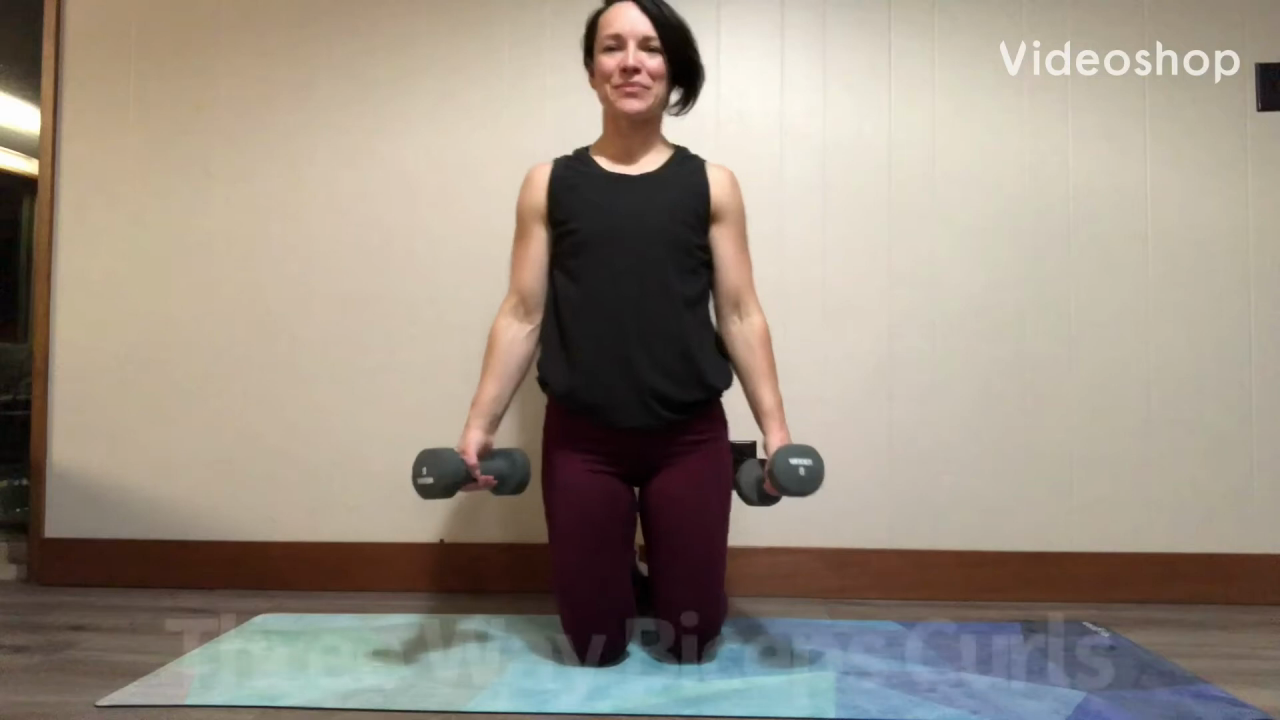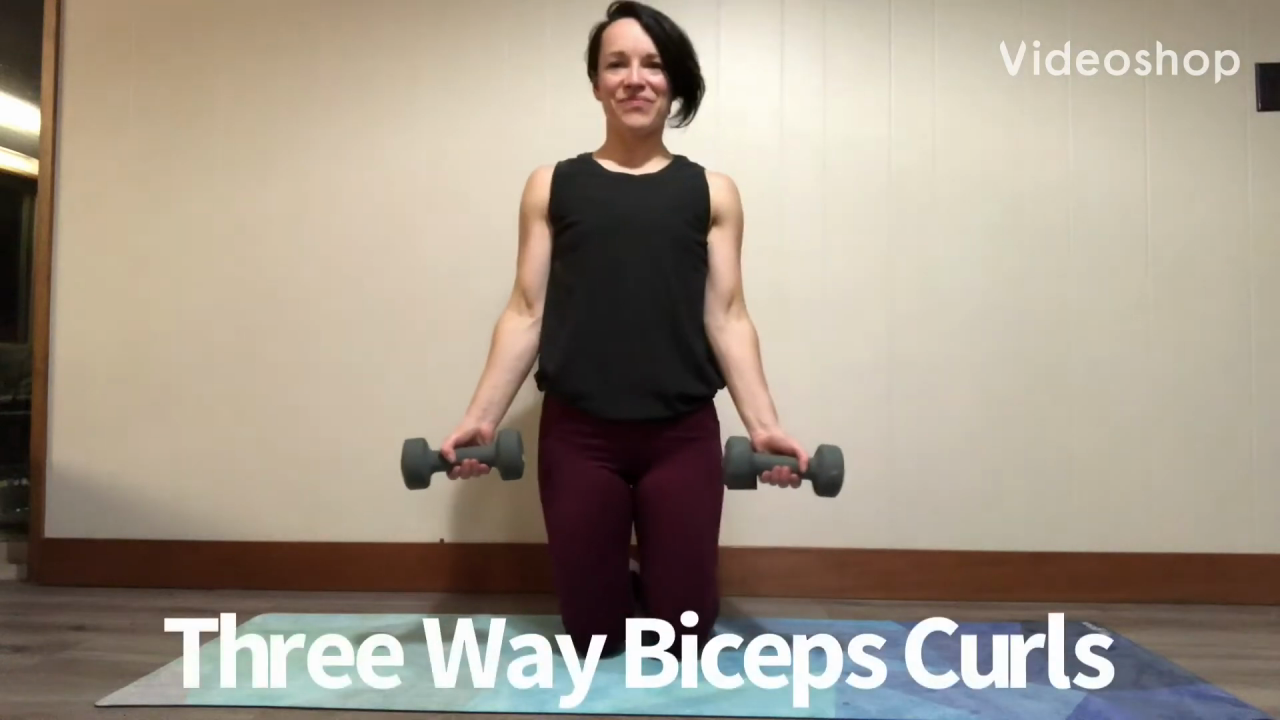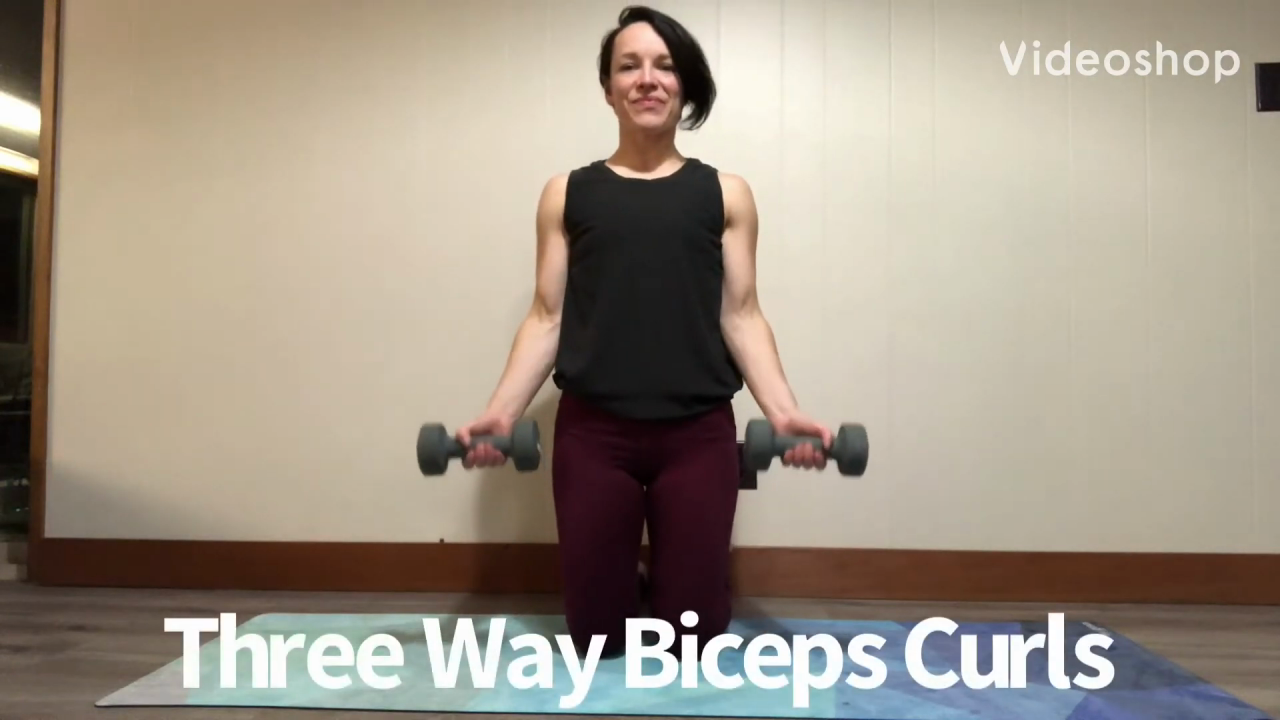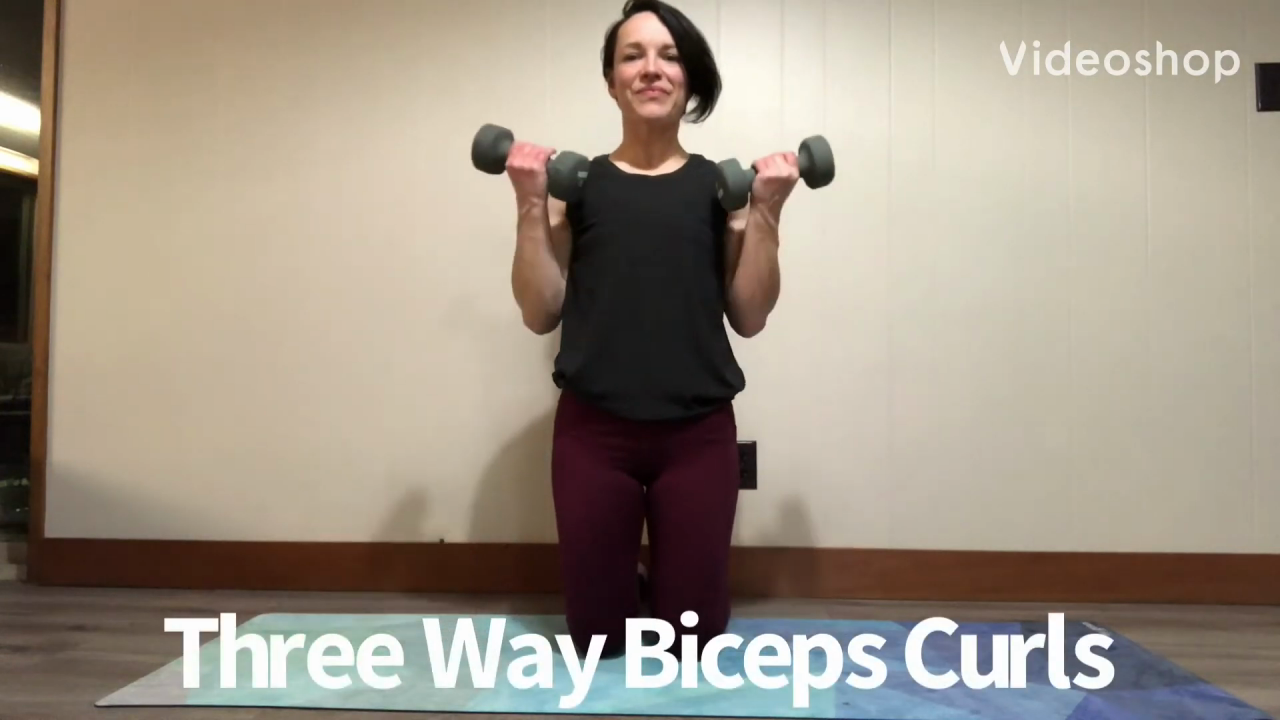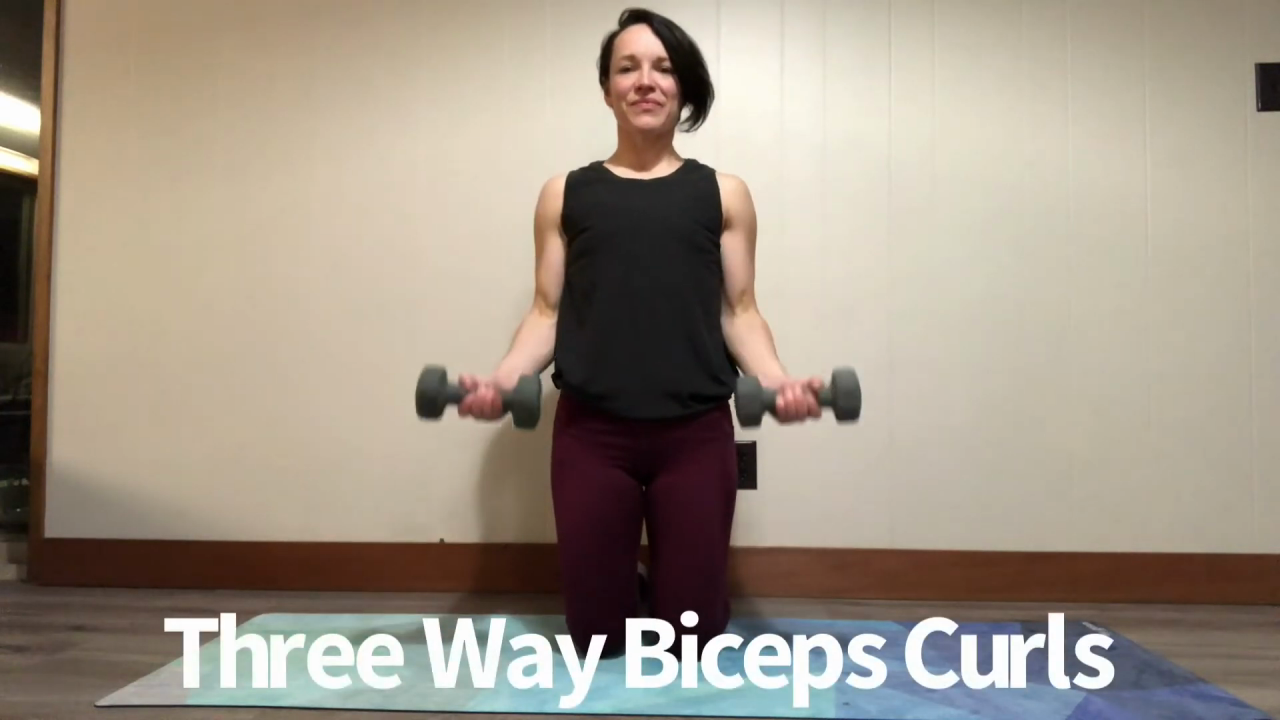
dt=1s
person 1, frame 1
left shoulder: (711, 184)
right shoulder: (548, 184)
left elbow: (739, 312)
right elbow: (523, 315)
left wrist: (774, 426)
right wrist: (479, 424)
left hip: (691, 437)
right hip: (580, 438)
left knee: (691, 636)
right knee: (595, 640)
left ankle: (654, 582)
right ankle: (621, 583)
person 1, frame 2
left shoulder: (712, 191)
right shoulder: (551, 186)
left elbow: (727, 317)
right elbow: (526, 312)
left wrist: (764, 425)
right wrist: (480, 418)
left hip: (683, 434)
right hip: (577, 432)
left knee: (686, 629)
right knee: (594, 633)
left ankle: (654, 580)
right ankle: (621, 581)
person 1, frame 3
left shoulder: (725, 193)
right shoulder: (567, 193)
left elbow: (740, 315)
right elbow: (547, 317)
left wrist: (784, 411)
right wrist: (500, 412)
left hip: (699, 434)
right hip: (592, 432)
left knee: (695, 631)
right knee: (596, 633)
left ankle: (663, 582)
right ankle: (627, 585)
person 1, frame 4
left shoulder: (727, 185)
right shoulder: (573, 183)
left elbow: (750, 317)
right elbow: (540, 313)
left wrist: (766, 211)
right wrist: (531, 202)
left hip: (698, 433)
right hip: (592, 431)
left knee: (694, 635)
right knee: (597, 633)
left ankle: (661, 582)
right ankle: (627, 585)
person 1, frame 5
left shoulder: (724, 193)
right shoulder: (565, 194)
left elbow: (738, 312)
right elbow: (548, 313)
left wrist: (777, 379)
right wrist: (502, 378)
left hip: (697, 434)
right hip: (590, 433)
left knee: (693, 634)
right knee: (596, 634)
left ankle: (661, 584)
right ankle: (628, 587)
